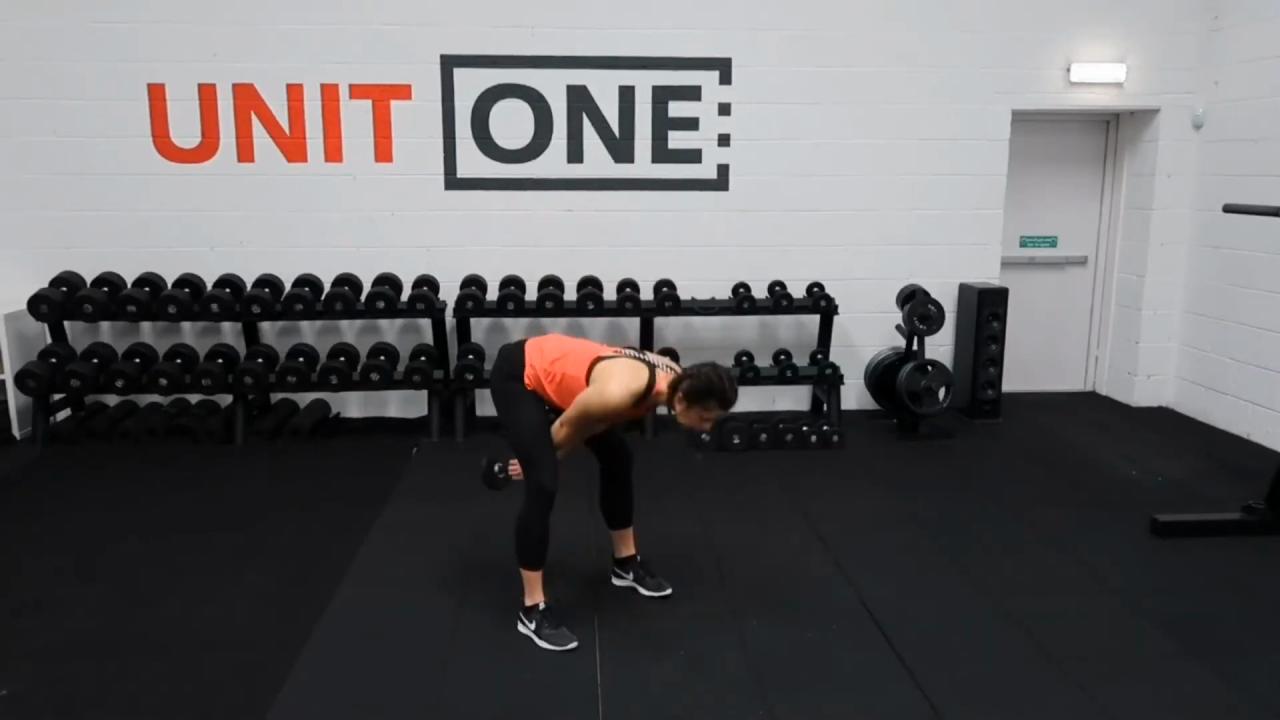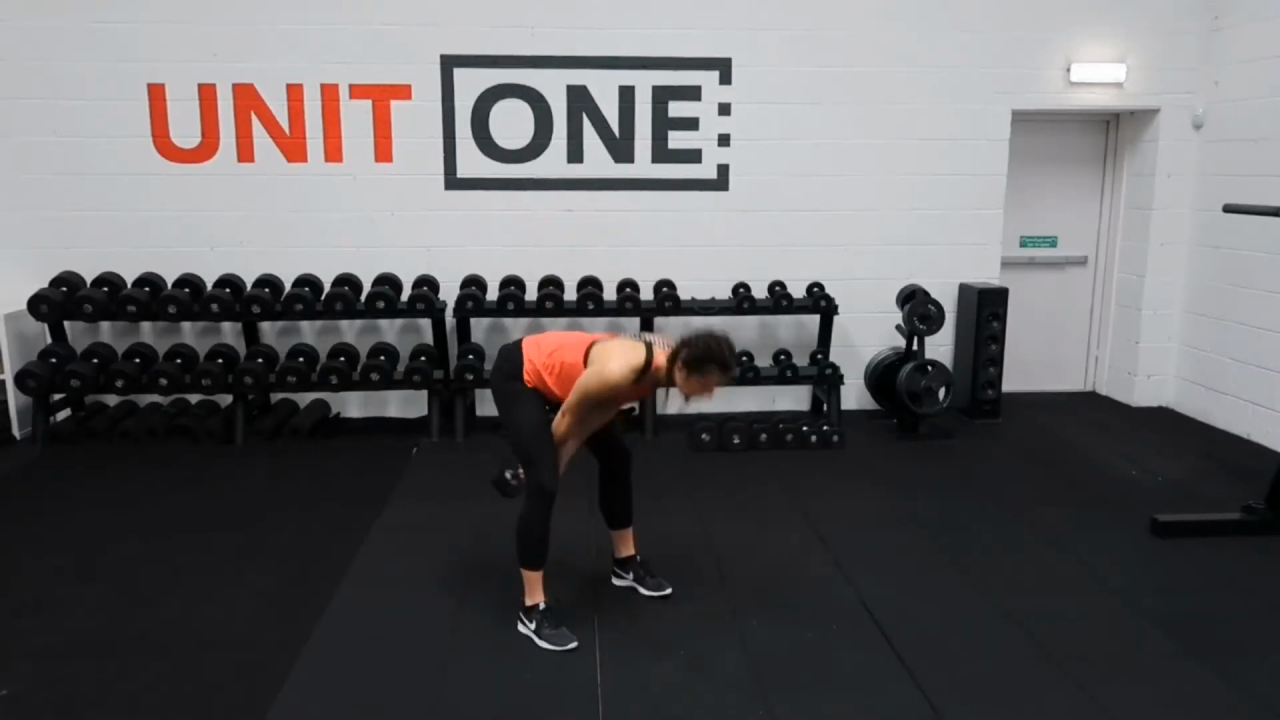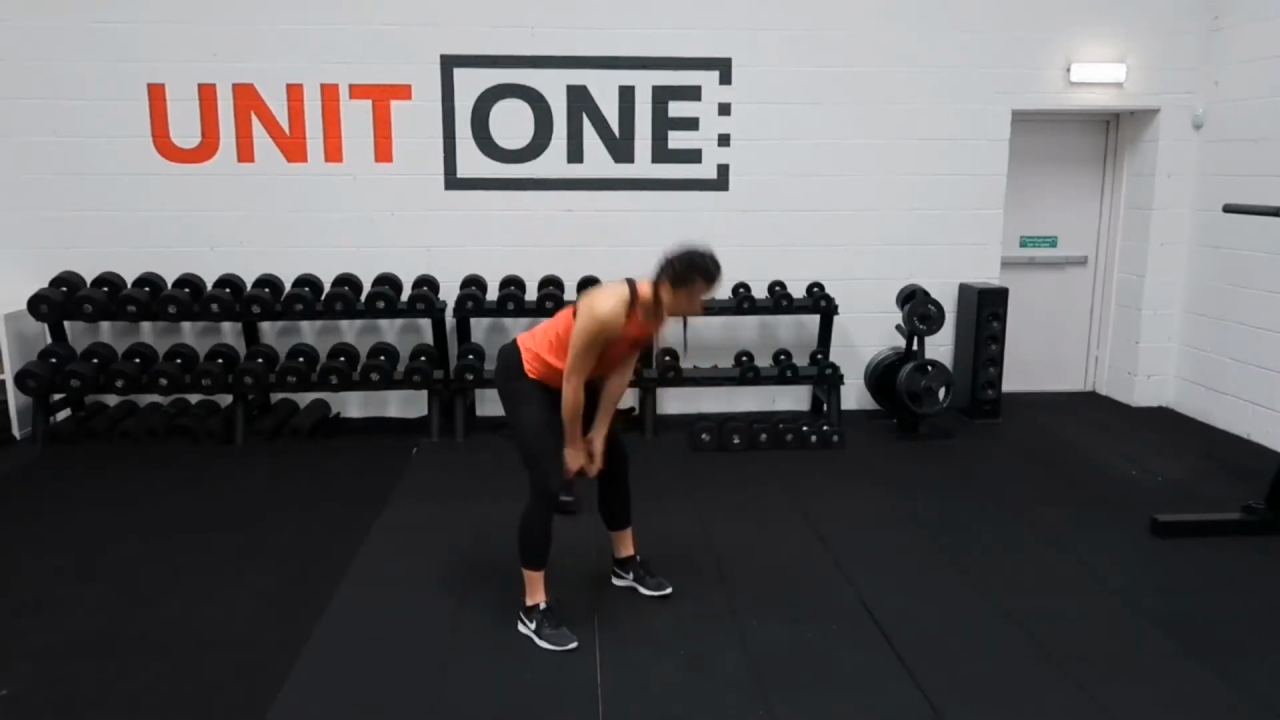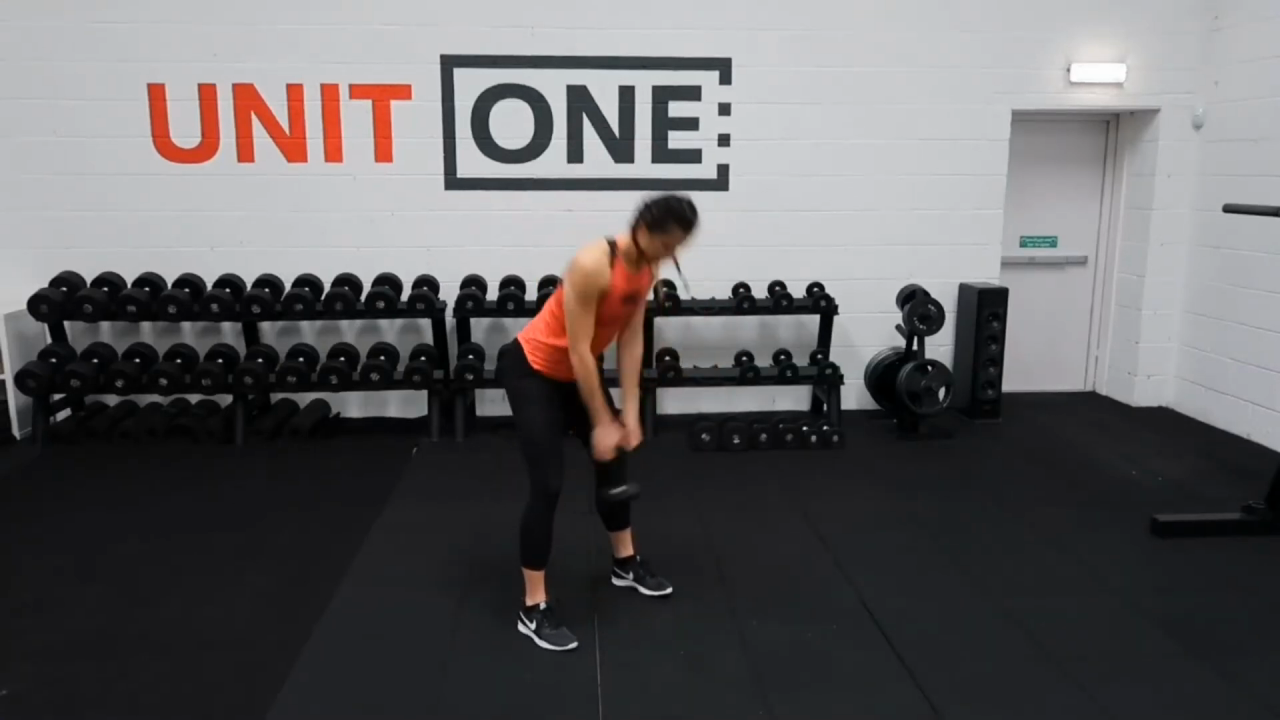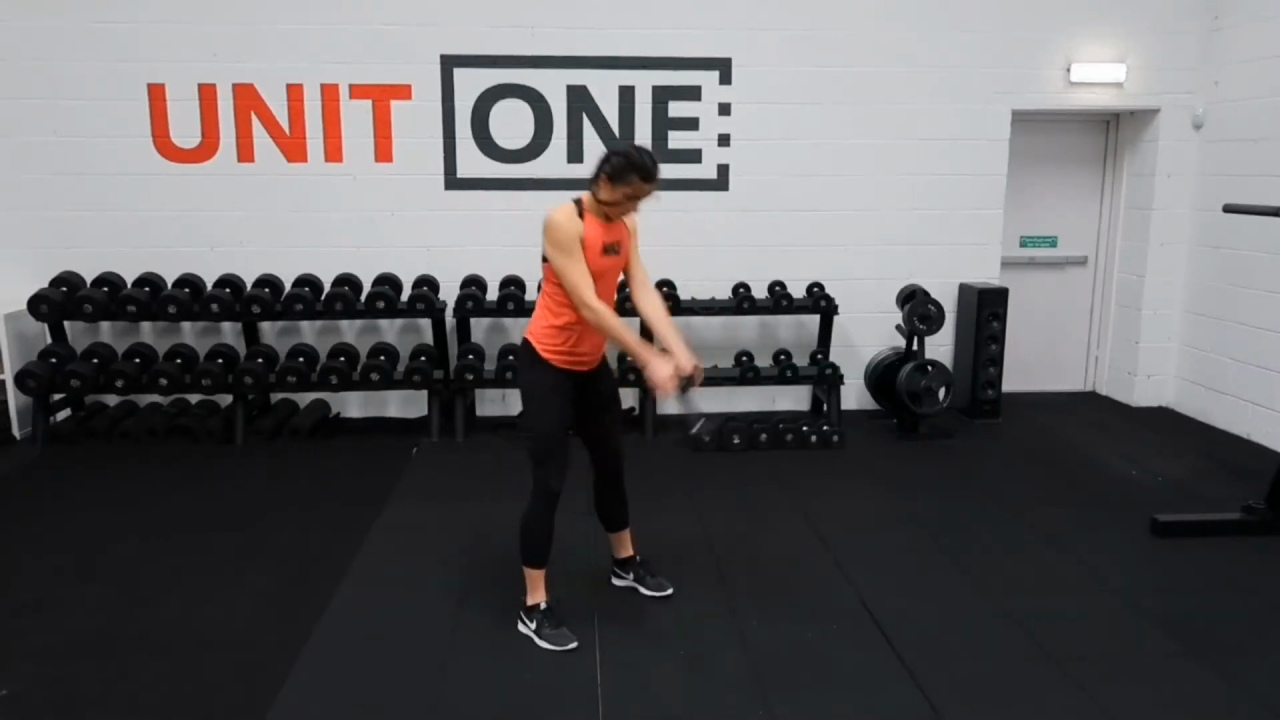
dt=0.1s
person 1, frame 1
left shoulder: (668, 377)
right shoulder: (620, 391)
left elbow: (597, 421)
right elbow: (566, 427)
left wrist: (547, 455)
right wrist: (538, 457)
left hip: (553, 367)
right hip: (519, 374)
left knee: (617, 457)
right knee: (543, 484)
left ankle: (626, 561)
right ankle: (532, 609)
person 1, frame 2
left shoulder: (664, 361)
right shoulder: (619, 371)
left elbow: (605, 413)
right elbow: (565, 419)
left wrist: (562, 455)
right wrist: (548, 458)
left hip: (558, 374)
right hip: (521, 375)
left knee: (617, 462)
right knee: (544, 486)
left ankle: (627, 561)
right ankle: (533, 610)
person 1, frame 3
left shoulder: (654, 310)
right shoulder: (608, 310)
left elbow: (618, 375)
right elbow: (571, 383)
left wrist: (596, 437)
right wrist: (571, 445)
left hip: (565, 375)
right hip: (525, 373)
left knee: (612, 460)
right knee: (548, 483)
left ankle: (626, 562)
right ankle: (533, 608)
person 1, frame 4
left shoulder: (644, 268)
right shoulder: (593, 265)
left elbow: (631, 343)
right elbow: (580, 352)
left wrist: (630, 415)
right wrist: (600, 424)
left hip: (578, 372)
right hip: (533, 368)
left knee: (613, 460)
right knee: (548, 482)
left ankle: (626, 562)
right ankle: (533, 606)
person 1, frame 5
left shoulder: (624, 225)
right shoulder: (564, 221)
left elbow: (642, 290)
right elbow: (587, 305)
left wrist: (676, 349)
right wrist: (649, 361)
left hip: (591, 364)
right hip: (546, 365)
left knee: (610, 464)
right knee: (550, 481)
left ankle: (625, 564)
right ankle: (534, 607)
